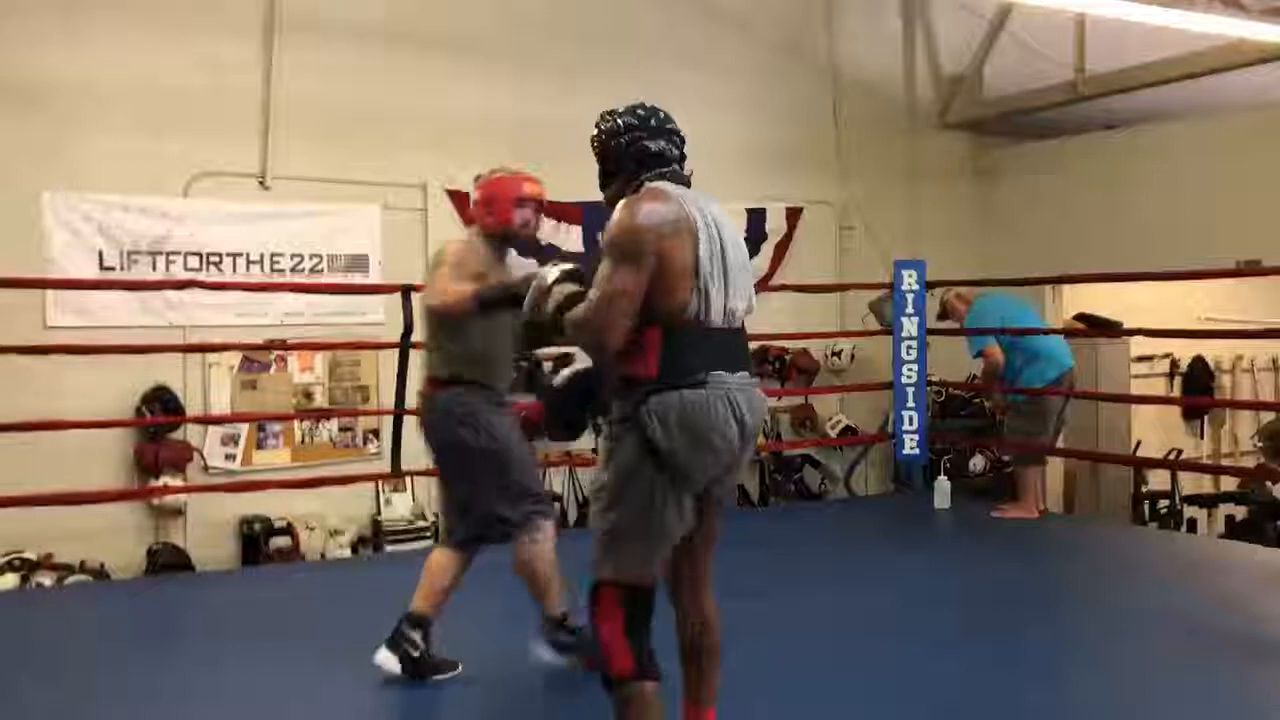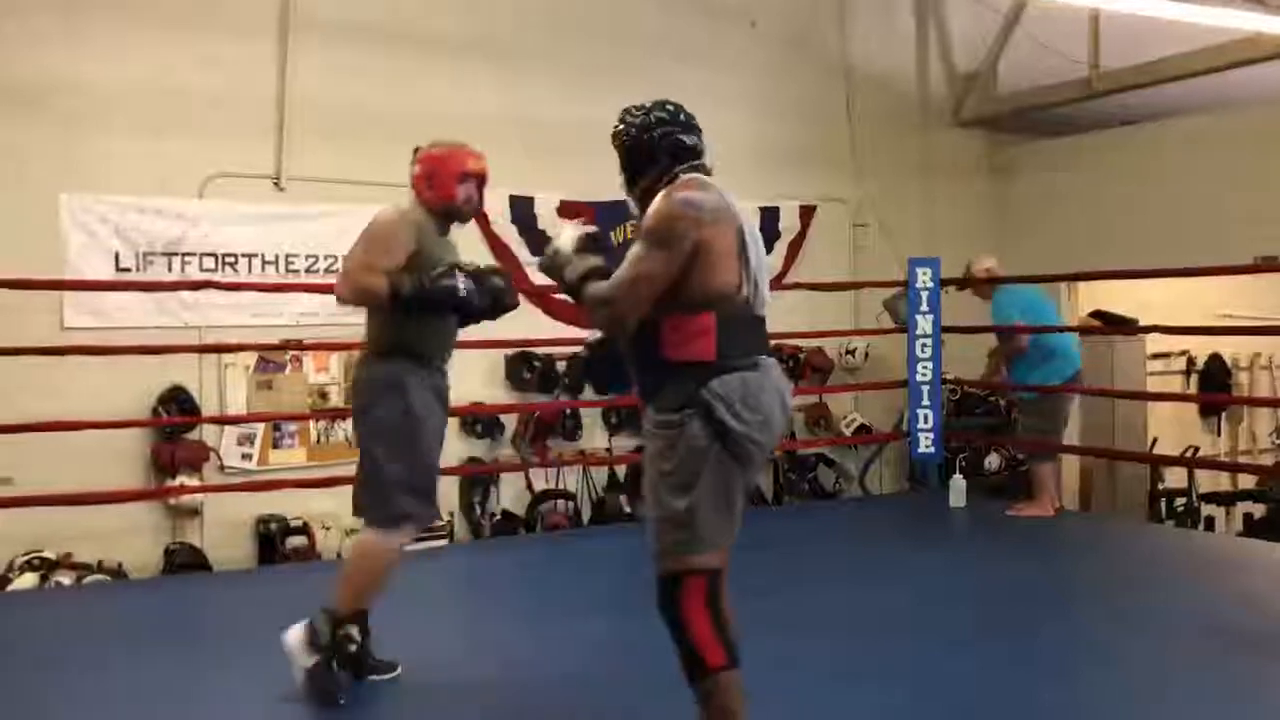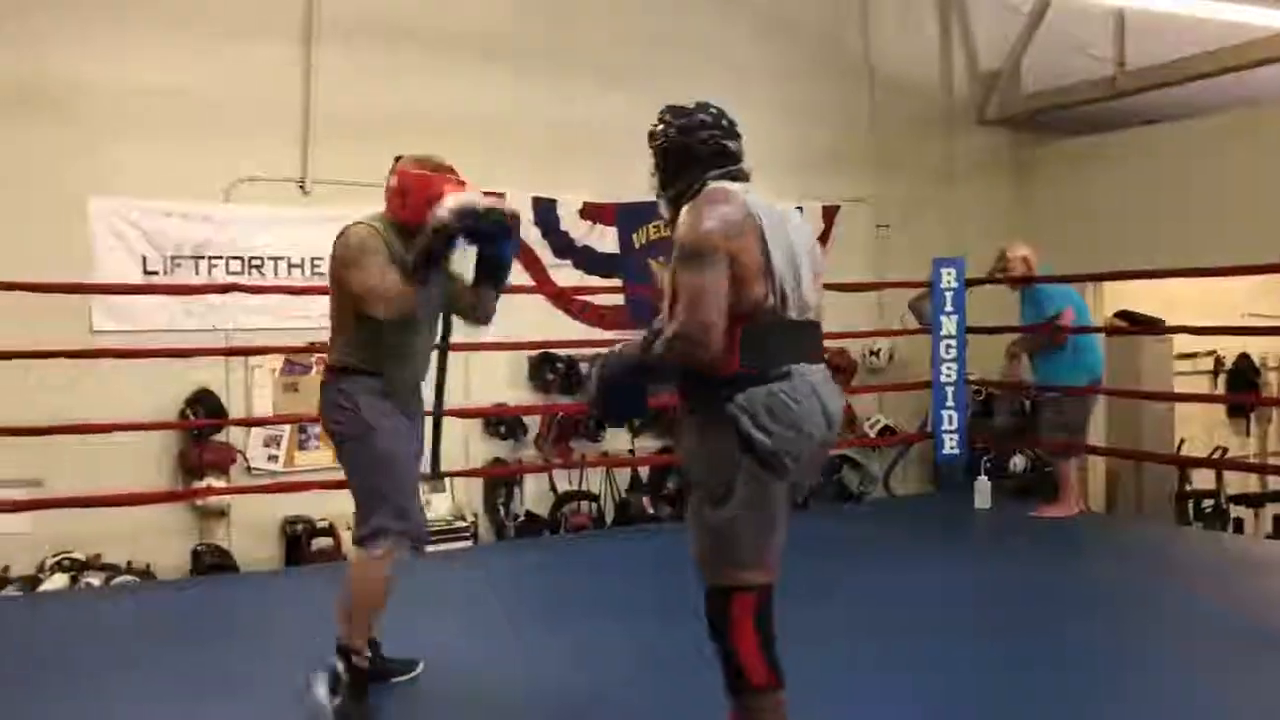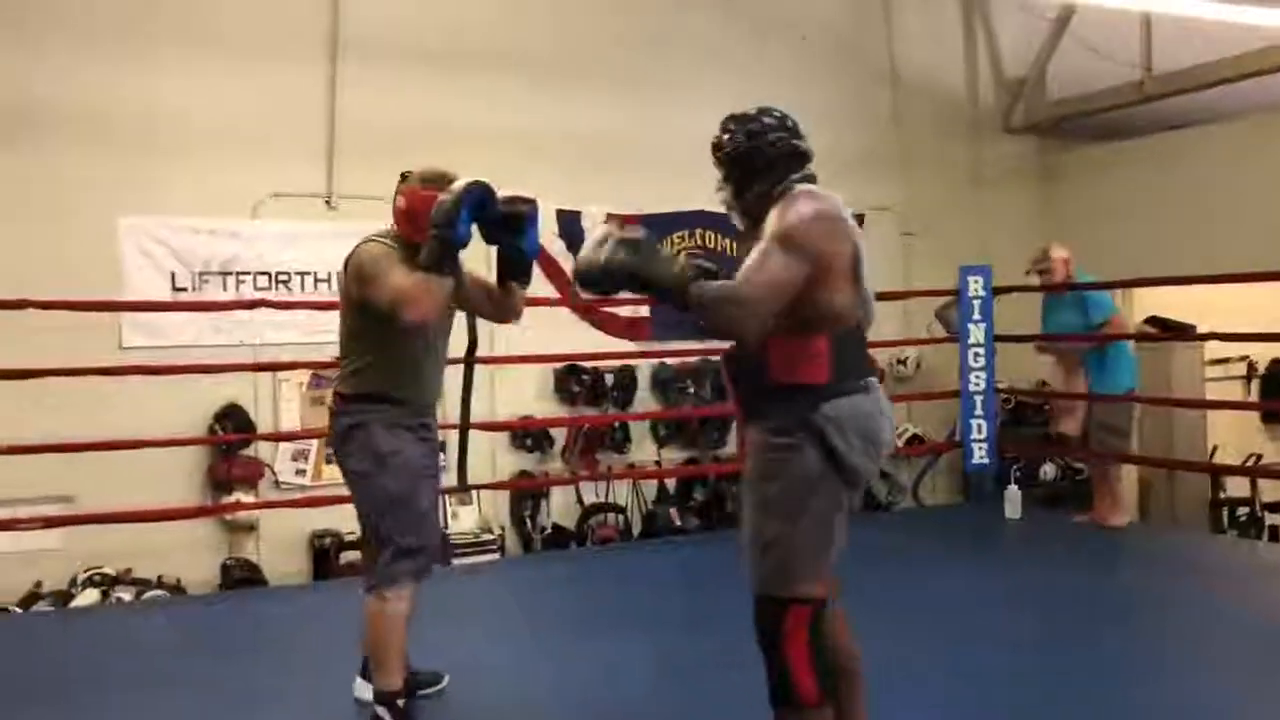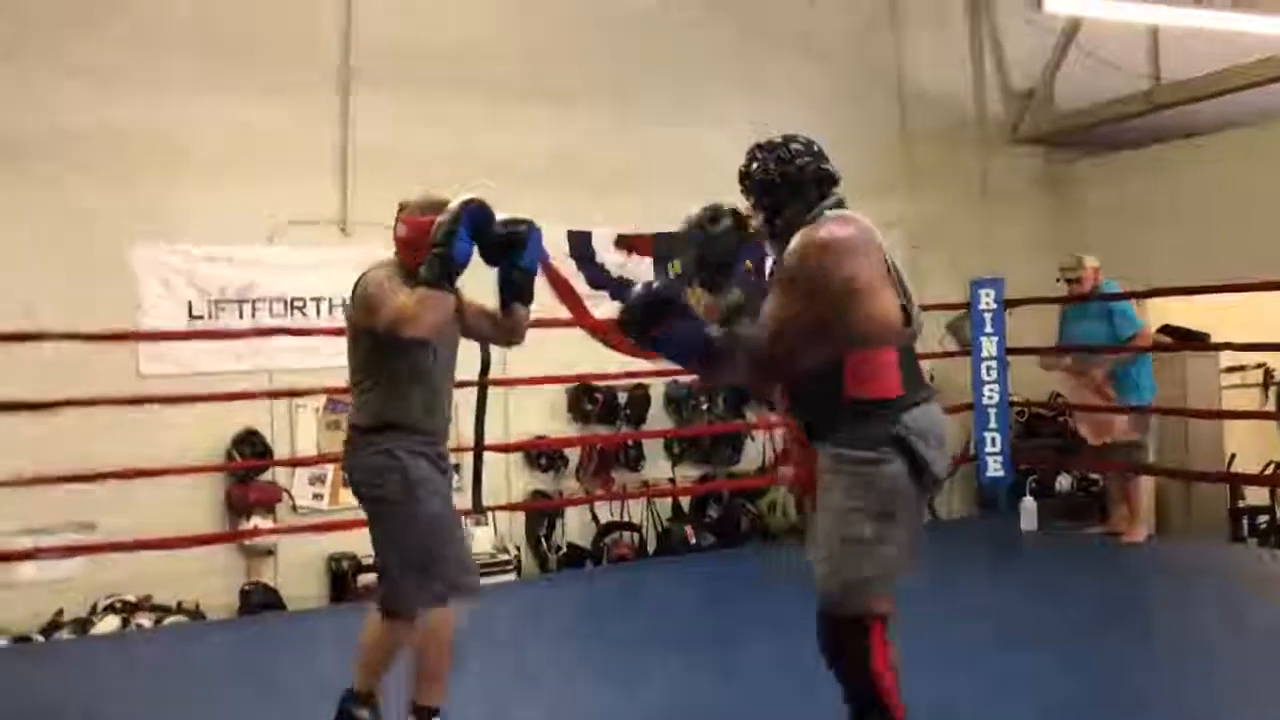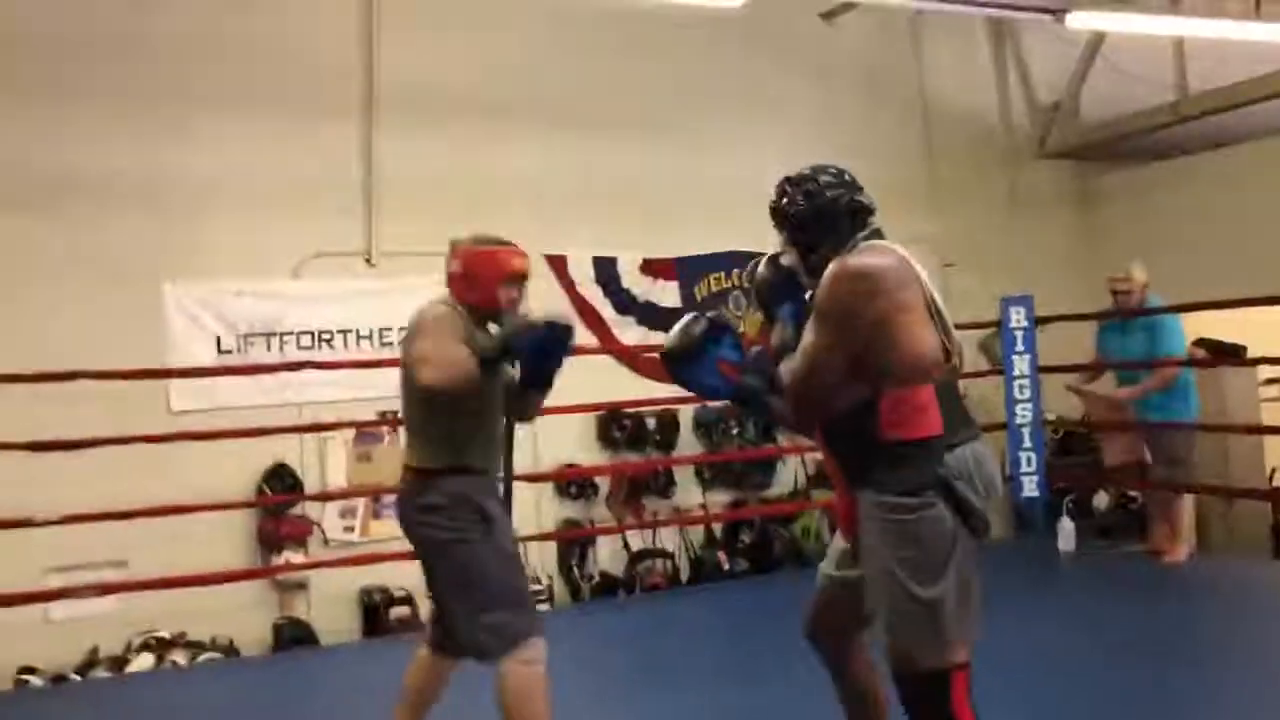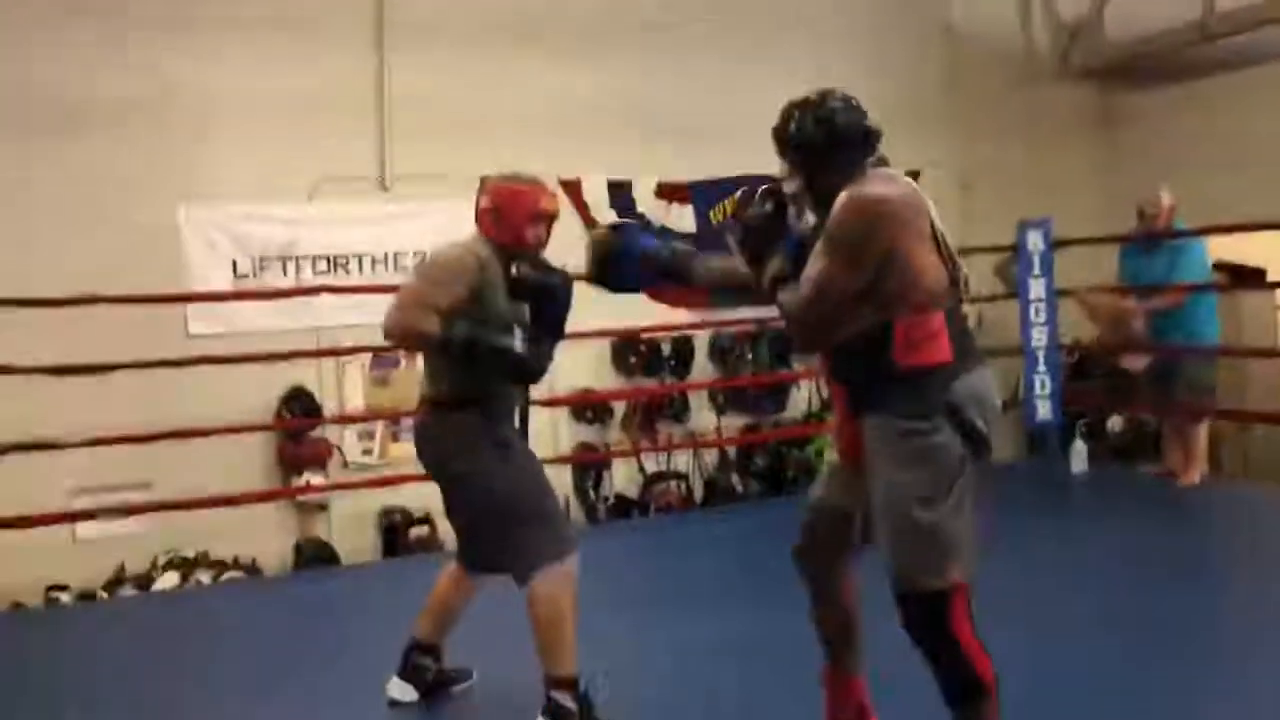
dt=0.3s
person 1, frame 1
left shoulder: (643, 211)
right shoulder: (712, 215)
left elbow: (603, 333)
left wrist: (558, 299)
left hip: (670, 415)
right hip: (731, 404)
left knee: (618, 603)
right knee: (691, 578)
person 1, frame 2
left shoulder: (681, 201)
right shoulder: (716, 206)
left elbow: (618, 310)
left wrist: (576, 268)
left hip: (707, 407)
right hip: (736, 396)
left knee: (687, 590)
right knee: (704, 581)
person 1, frame 3
left shoulder: (708, 212)
right shoulder: (780, 215)
left elbow: (701, 338)
left wrist: (636, 363)
right wrist: (668, 335)
left hip: (748, 415)
right hip: (801, 399)
left knee: (736, 605)
right knee: (746, 587)
person 1, frame 4
left shoulder: (805, 213)
right shoulder: (804, 219)
left elbow: (743, 308)
right elbow: (766, 320)
left wrist: (655, 273)
right wrist: (690, 280)
left hip: (811, 431)
right hip: (819, 425)
left knee: (784, 615)
right knee: (811, 600)
person 1, frame 5
left shoulder: (825, 241)
right shoulder: (827, 245)
left elbow: (763, 358)
right elbow: (774, 369)
right wrist: (683, 335)
left hip: (878, 446)
right hip: (864, 445)
left knee: (850, 630)
right knee: (858, 619)
person 1, frame 6
left shoulder: (860, 273)
right shoulder: (873, 272)
left elbow: (801, 398)
right elbow: (821, 404)
left wrist: (782, 323)
right wrist: (735, 374)
left hip: (917, 489)
right hip: (895, 485)
right knee: (830, 628)
person 1, frame 7
left shoulder: (871, 202)
right shoulder: (853, 205)
left elbow: (809, 314)
right elbow: (762, 281)
left wrist: (776, 257)
right wrist: (666, 261)
left hip: (931, 412)
right hip: (887, 410)
left knee: (931, 602)
right knee: (817, 552)
person 2, frame 1
left shoulder: (494, 262)
right shoulder: (464, 252)
left elbow: (502, 329)
right elbow: (438, 300)
right wrist: (514, 291)
left hip: (468, 403)
right hip: (464, 404)
left knee: (466, 532)
right knee: (530, 512)
left ankle: (405, 644)
right ankle: (559, 627)
person 2, frame 2
left shoulder: (443, 240)
right shoulder: (397, 225)
right elbow: (350, 284)
left wrist: (469, 299)
right wrist: (430, 291)
left hip: (421, 383)
right hip: (394, 381)
left knee: (395, 516)
right knee: (396, 515)
left ankle: (346, 634)
right ankle: (318, 634)
person 2, frame 3
left shoulder: (429, 251)
right shoulder: (363, 239)
left elbow: (478, 312)
right elbow: (385, 303)
left wrist: (495, 257)
right wrist: (433, 248)
left hip: (404, 398)
right hip: (361, 394)
left knee: (394, 529)
right knee: (389, 527)
left ankle: (361, 651)
right ankle: (345, 666)
person 2, frame 4
left shoulder: (438, 265)
right shoulder: (375, 257)
left elbow: (506, 310)
right elbow: (415, 308)
left wrist: (516, 249)
right wrist: (446, 240)
left hip: (412, 425)
right hip: (371, 425)
left knee: (405, 558)
right knee: (397, 564)
left ankle: (384, 669)
person 2, frame 5
left shoulder: (441, 293)
right shoulder: (379, 284)
left elbow: (509, 333)
right elbow: (417, 325)
left wrist: (517, 273)
right wrist: (445, 259)
left hip: (421, 453)
right hip: (389, 455)
left knee: (404, 597)
right knee: (445, 588)
person 2, frame 6
left shoulder: (478, 331)
right shoulder: (439, 319)
left elbow: (515, 406)
right elbow: (433, 374)
left wrist: (534, 361)
right wrist: (497, 349)
left hip: (459, 495)
right hip: (452, 498)
left knee: (450, 635)
right knee: (521, 640)
person 2, frame 7
left shoulder: (505, 272)
right shoulder: (464, 260)
left elbow: (527, 351)
right elbow: (400, 322)
left wrist: (546, 312)
right wrist: (479, 340)
left hip: (478, 427)
right hip: (464, 429)
left knee: (479, 556)
right knee: (554, 556)
left ankle: (417, 667)
person 3, frame 1
left shoulder: (975, 317)
right shoulder: (996, 300)
left elbow: (995, 360)
left wrist: (992, 388)
right wrist: (999, 385)
left hip: (1039, 376)
right hip: (1060, 367)
left knee: (1024, 443)
right knee: (1035, 442)
left ankle: (1027, 505)
right ankle: (1036, 500)
person 3, frame 2
left shoulder: (1003, 298)
right shoulder: (1020, 290)
left elbow: (1018, 341)
left wrist: (995, 357)
right wrist: (999, 359)
left hip: (1047, 373)
right hip: (1063, 367)
left knee: (1037, 440)
right knee: (1046, 438)
left ankle: (1043, 503)
right ankle: (1050, 497)
person 3, frame 3
left shoulder: (1044, 288)
right shoulder: (1032, 291)
left elbow: (1064, 327)
right elbow: (1040, 332)
left wrist: (1023, 344)
right wrist: (1019, 348)
left hip: (1073, 374)
right hip: (1061, 374)
left knee: (1059, 439)
right knee: (1061, 439)
left ankle: (1067, 502)
right ankle: (1073, 499)
person 3, frame 4
left shoulder: (1088, 290)
right shoulder: (1051, 299)
left elbow: (1120, 327)
right elbow: (1047, 340)
left wrist: (1078, 348)
right wrist: (1051, 347)
left hip: (1110, 379)
right hip: (1079, 381)
left knee: (1107, 445)
right knee: (1090, 446)
left ankle: (1120, 508)
right ankle: (1101, 506)
person 3, frame 5
left shoulder: (1114, 301)
right shoulder: (1070, 309)
left elbow: (1144, 340)
right elbow: (1064, 348)
left wrist: (1106, 366)
right wrist: (1055, 360)
left hip: (1127, 392)
right hip: (1094, 394)
left knee: (1127, 458)
right knee: (1106, 458)
left ankle: (1139, 522)
right ankle: (1117, 518)
person 3, frame 6
left shoulder: (1162, 320)
right shoulder: (1111, 322)
left elbow: (1172, 368)
right elbow: (1102, 361)
left wrist: (1133, 392)
right wrist: (1082, 382)
left hip: (1169, 411)
right hip: (1137, 412)
left knee: (1170, 478)
right knee: (1147, 476)
left ankle: (1180, 542)
right ankle: (1158, 537)
person 3, frame 7
left shoulder: (1187, 244)
right shoulder: (1133, 245)
left elbow: (1179, 293)
right elbow: (1125, 287)
left wrist: (1139, 309)
right wrist: (1110, 307)
left hip: (1192, 336)
right hip: (1157, 334)
left knee: (1191, 403)
right knee: (1163, 400)
left ankle: (1195, 466)
right ankle: (1172, 459)
